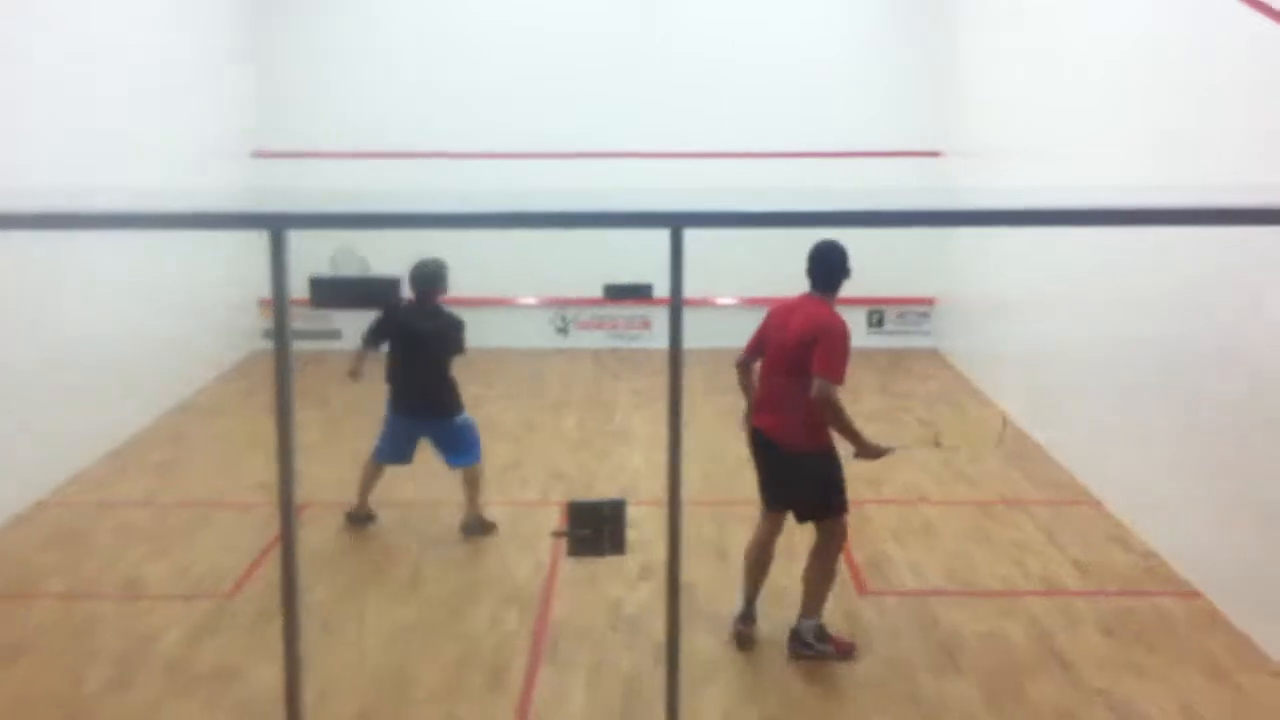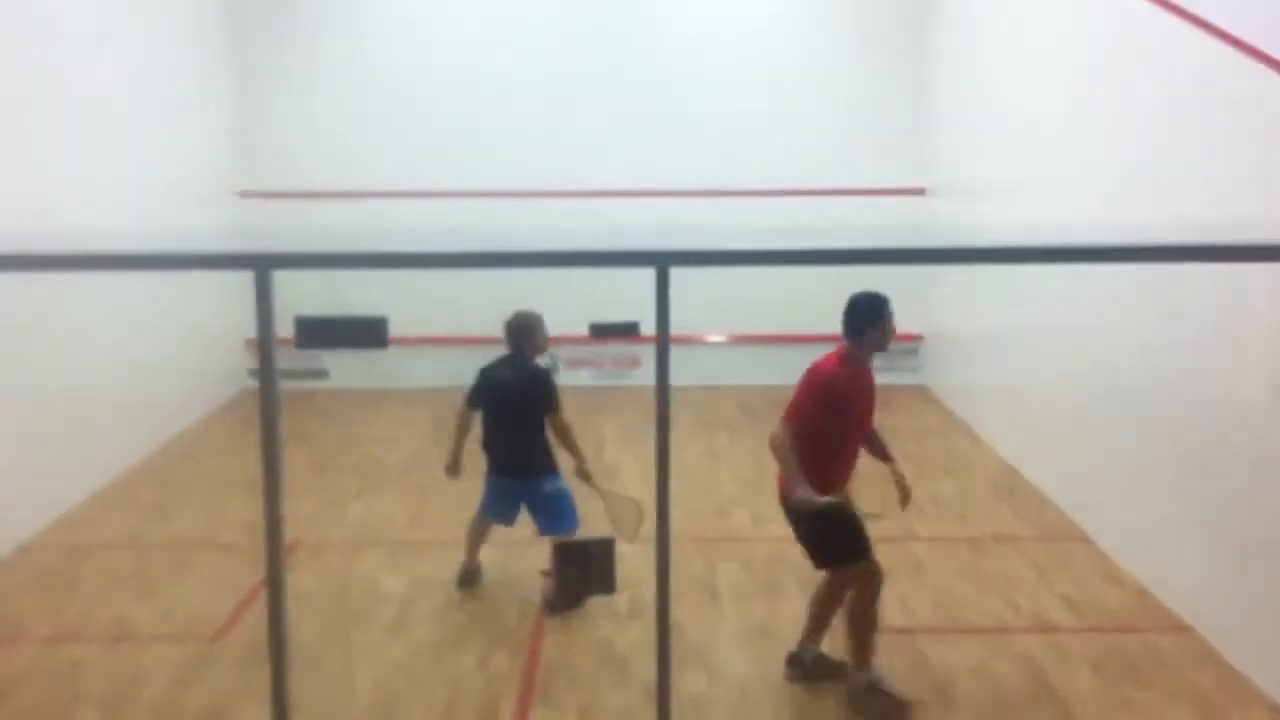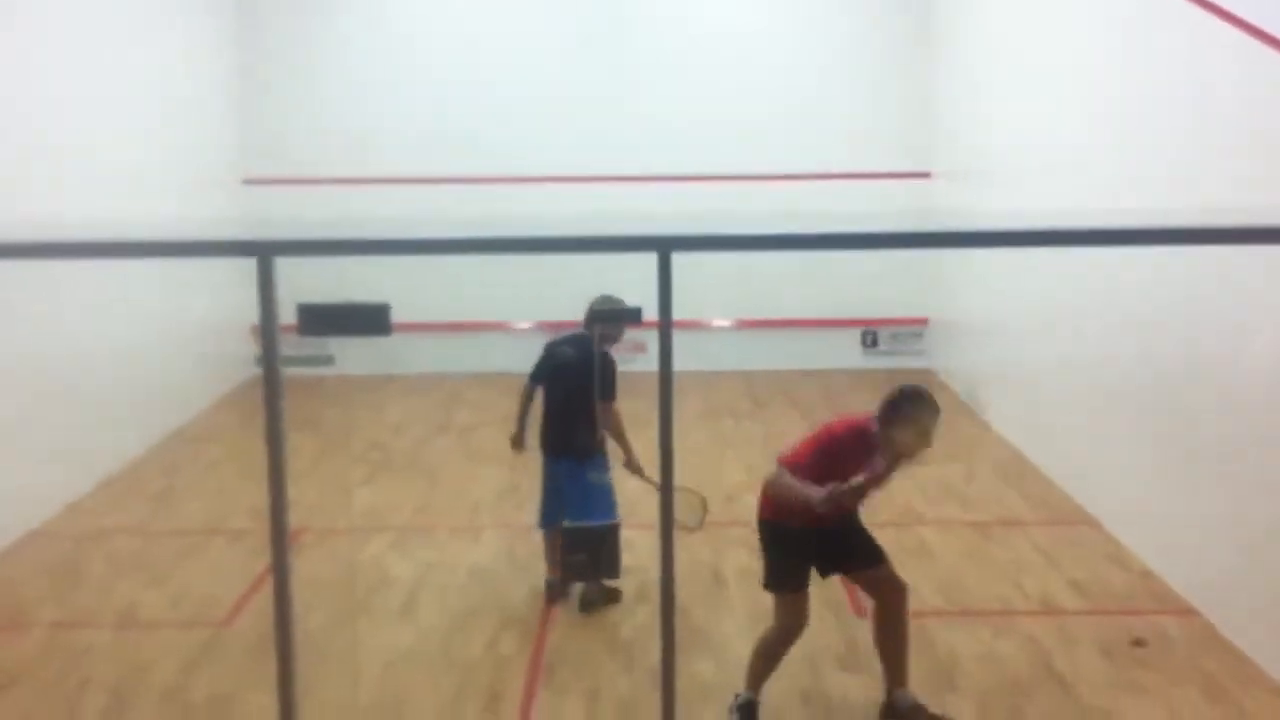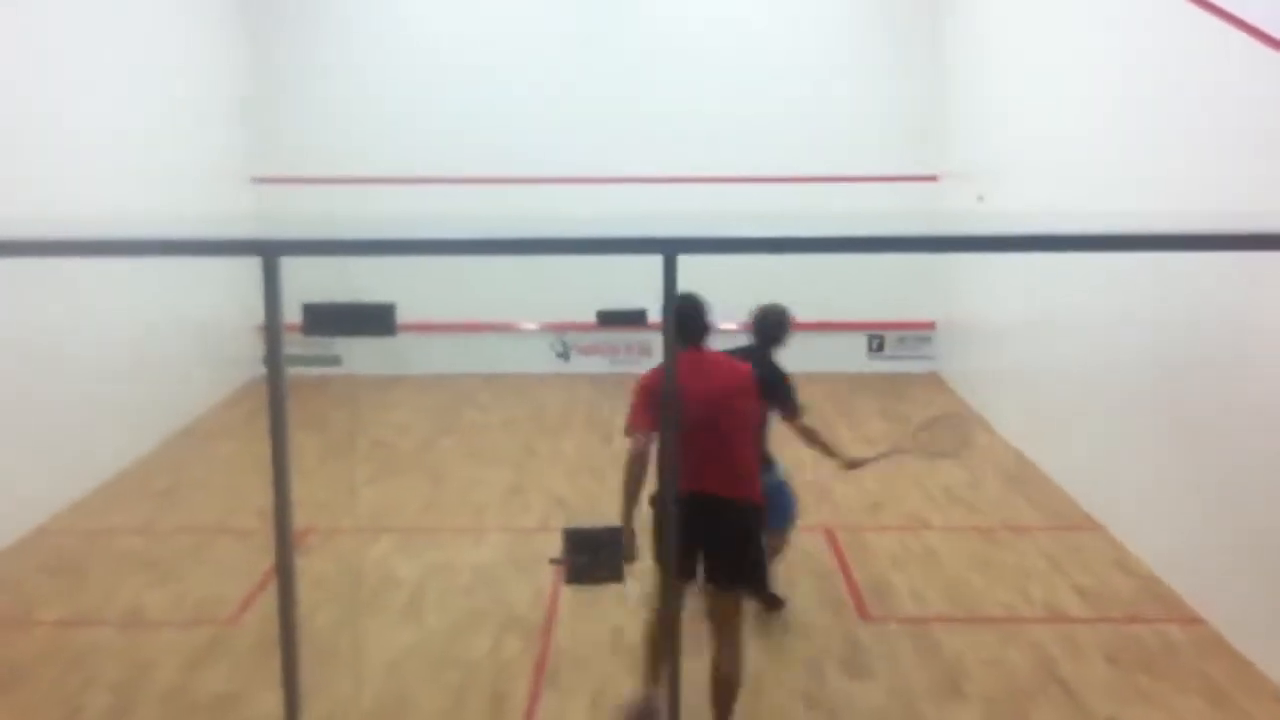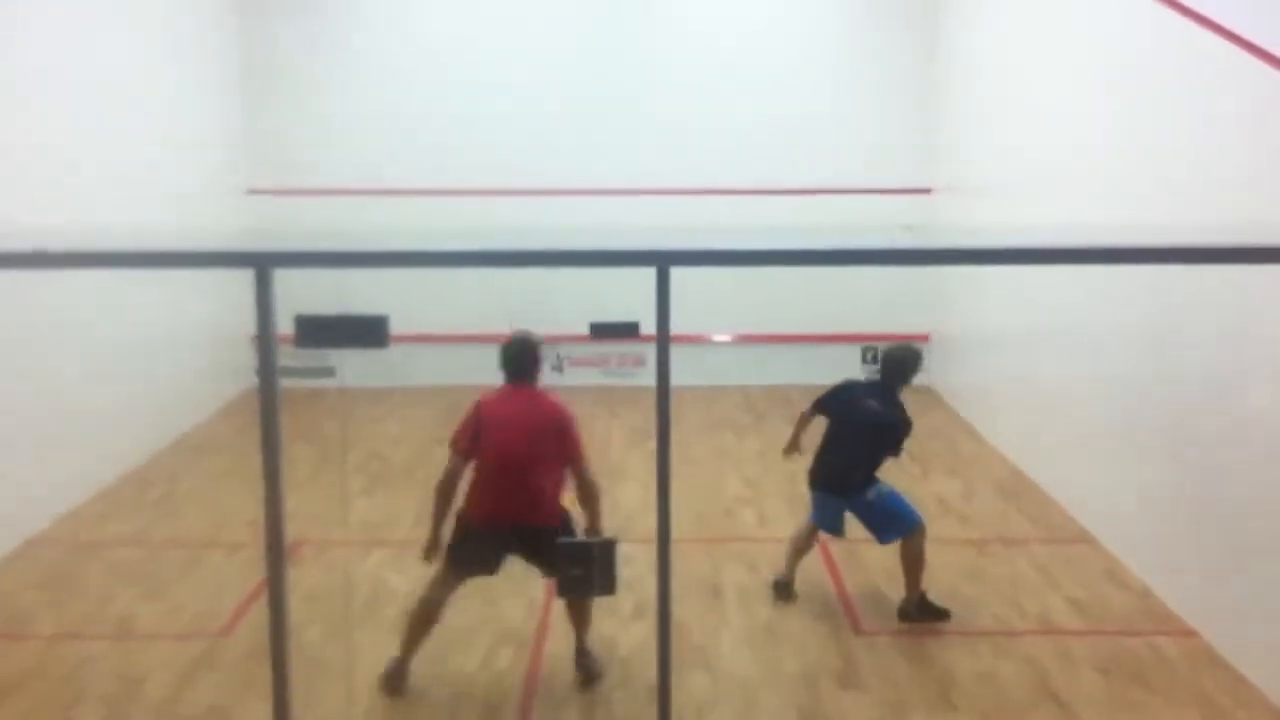
dt=0.7s
person 1, frame 1
left shoulder: (780, 311)
right shoulder: (832, 326)
left elbow: (743, 362)
right elbow: (822, 396)
left wrist: (754, 406)
right wrist: (859, 442)
left hip: (765, 434)
right hip: (804, 444)
left knee: (770, 524)
right knee: (832, 533)
left ankle: (747, 615)
right ankle: (807, 631)
person 1, frame 2
left shoulder: (863, 372)
right shoulder: (826, 377)
right elbow: (782, 437)
left wrist: (895, 469)
right wrist: (801, 488)
left hip: (830, 494)
right hip: (812, 501)
left knee: (844, 575)
right knee: (868, 576)
left ankle: (804, 656)
right ankle: (865, 683)
person 1, frame 3
left shoulder: (888, 440)
right shoulder: (840, 440)
right elbow: (778, 480)
right wrist: (814, 496)
left hip: (832, 516)
right hip: (787, 519)
left knee: (893, 591)
right knee: (791, 621)
person 1, frame 4
left shoulder: (656, 382)
right shoulder: (744, 375)
left elbow: (638, 451)
left wrist: (626, 521)
left hip: (682, 500)
right hip: (740, 501)
left knee: (669, 597)
right knee: (727, 622)
person 1, frame 5
left shoulder: (483, 408)
right shoulder: (557, 415)
left elbow: (452, 473)
right elbow: (584, 480)
left wrist: (434, 533)
right wrist: (594, 528)
left hip: (483, 516)
right hip: (541, 518)
left knee: (443, 584)
left ankle: (401, 665)
right ankle: (583, 656)
person 2, frame 1
left shoulder: (393, 316)
right shoulder: (452, 324)
left elbow: (367, 346)
left wrist: (357, 365)
left hip: (403, 404)
right hip: (442, 406)
left knee: (381, 456)
right knee: (469, 456)
left ankle: (360, 508)
right ankle: (473, 517)
person 2, frame 2
left shoulder: (489, 372)
right shoulder: (539, 377)
left elbow: (465, 414)
right elbow: (557, 424)
left wrist: (456, 454)
right wrist: (580, 460)
left hip: (500, 464)
right hip: (536, 467)
left knee: (487, 513)
right knee: (562, 525)
left ankle: (469, 567)
right ankle: (559, 592)
person 2, frame 3
left shoulder: (555, 347)
right shoulder: (601, 360)
left elbow: (528, 389)
right elbow: (607, 413)
left wrist: (520, 428)
right wrist: (628, 453)
left hip: (553, 447)
right hip: (584, 452)
left knee: (553, 517)
right knee: (597, 521)
left ankle: (555, 578)
right ankle: (593, 588)
person 2, frame 4
left shoulder: (727, 359)
right shoulder: (774, 376)
right elbow: (800, 426)
right wrist: (839, 457)
right knee: (781, 522)
right ankle: (757, 582)
person 2, frame 5
left shoulder: (848, 389)
right shoulder: (898, 419)
left elbow: (807, 415)
right elbow: (887, 452)
left wrist: (794, 440)
left hip: (821, 479)
right hip: (857, 486)
left knee: (815, 522)
right knee: (913, 530)
left ankle: (785, 577)
right ankle: (913, 602)
